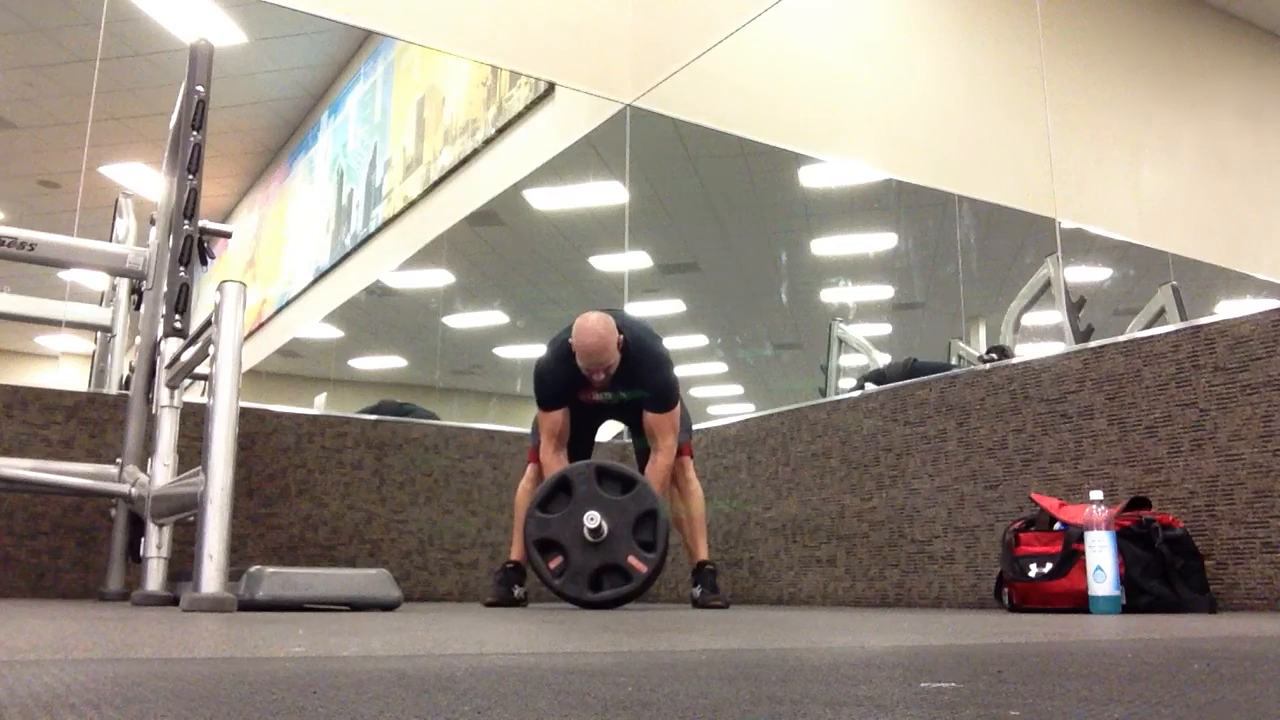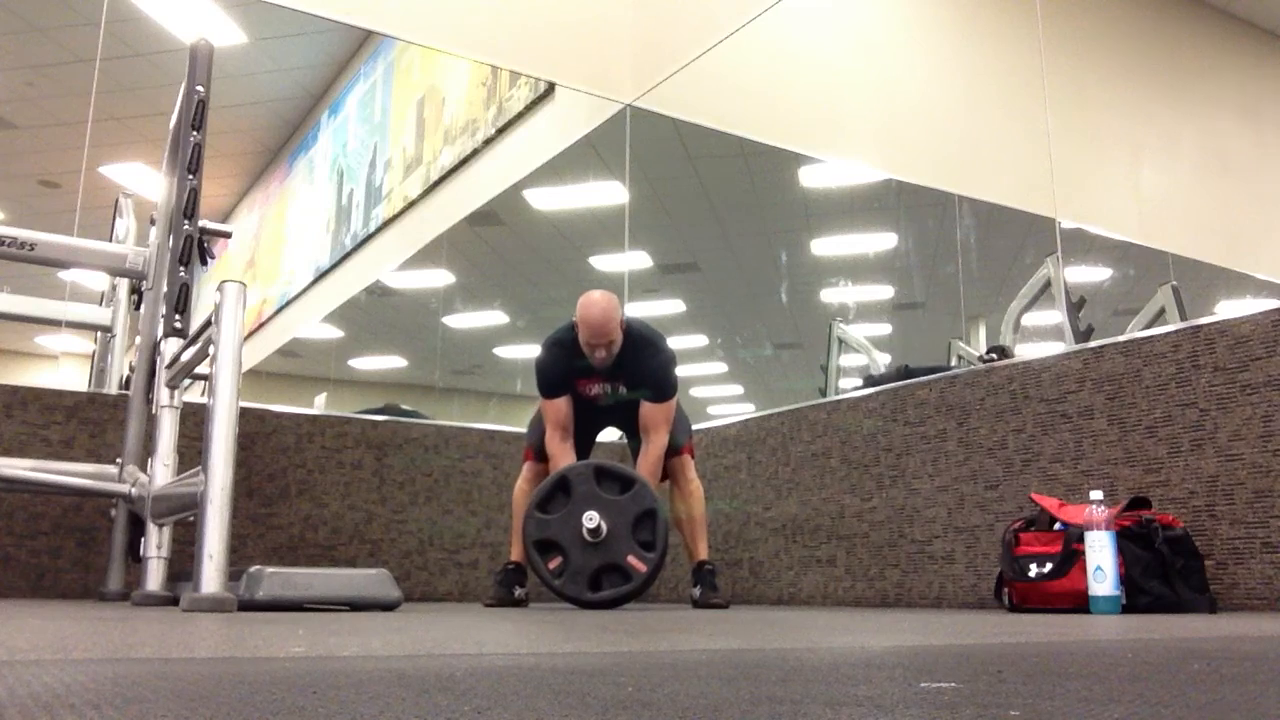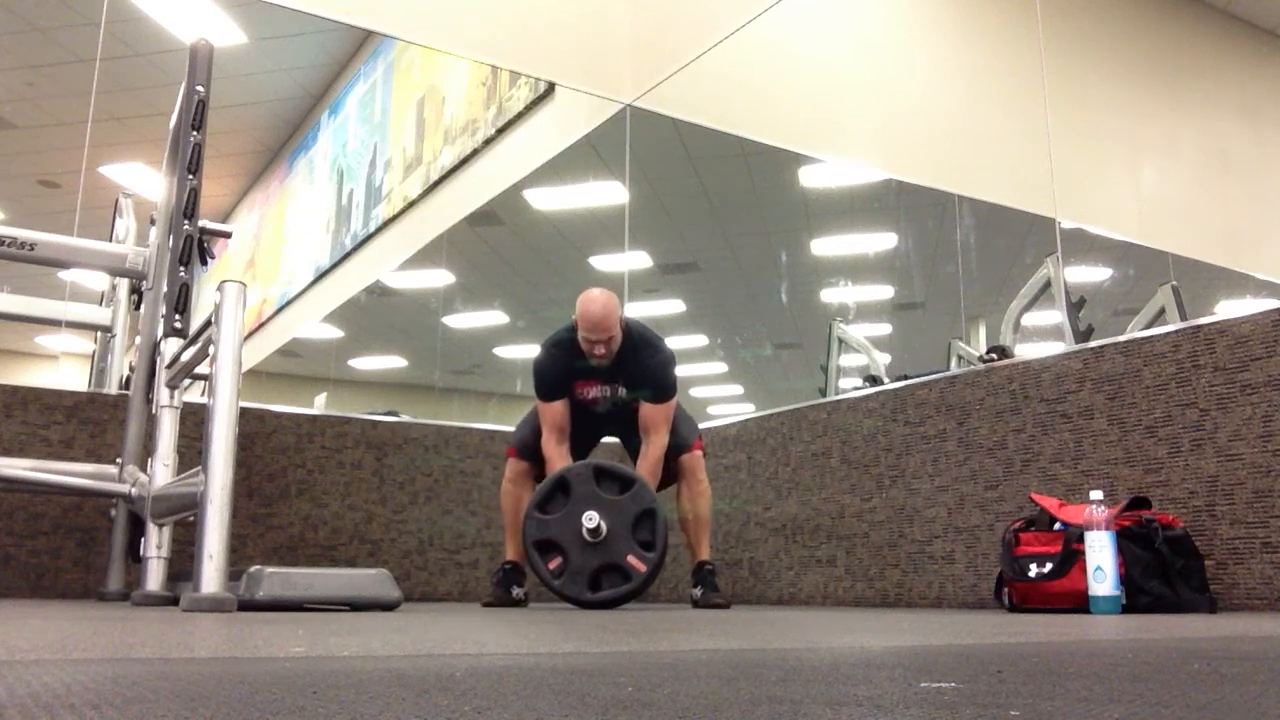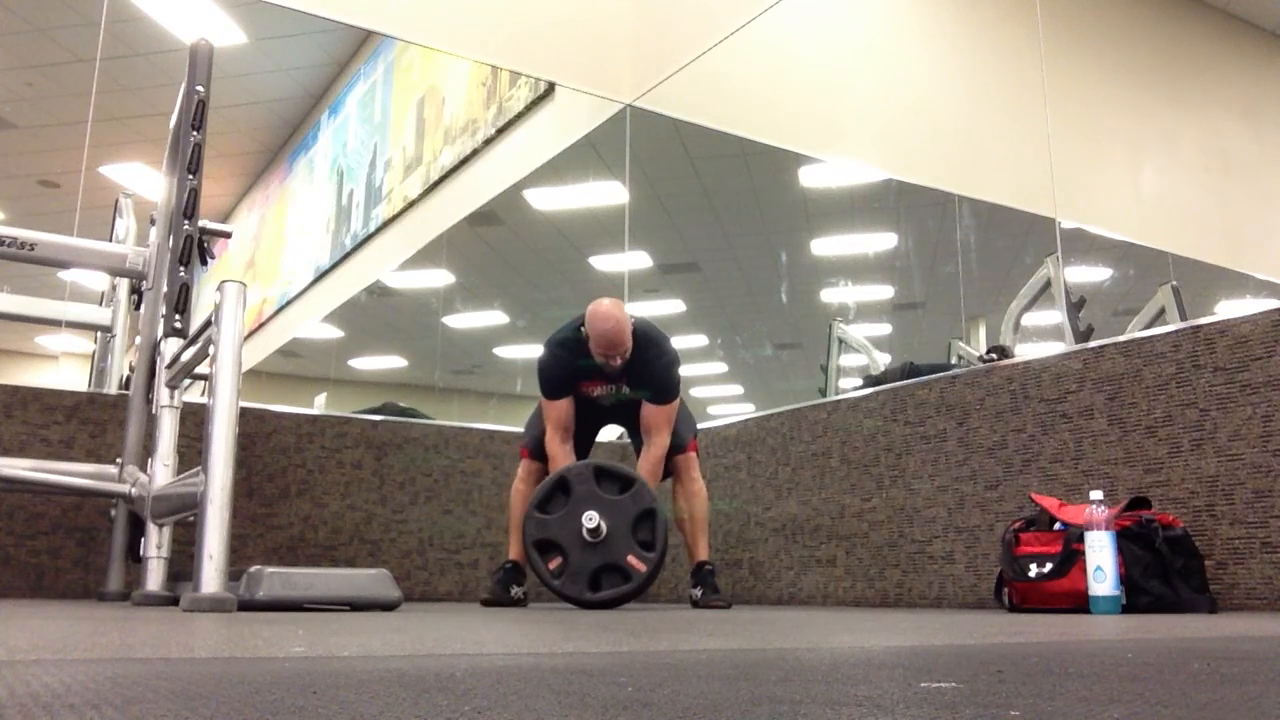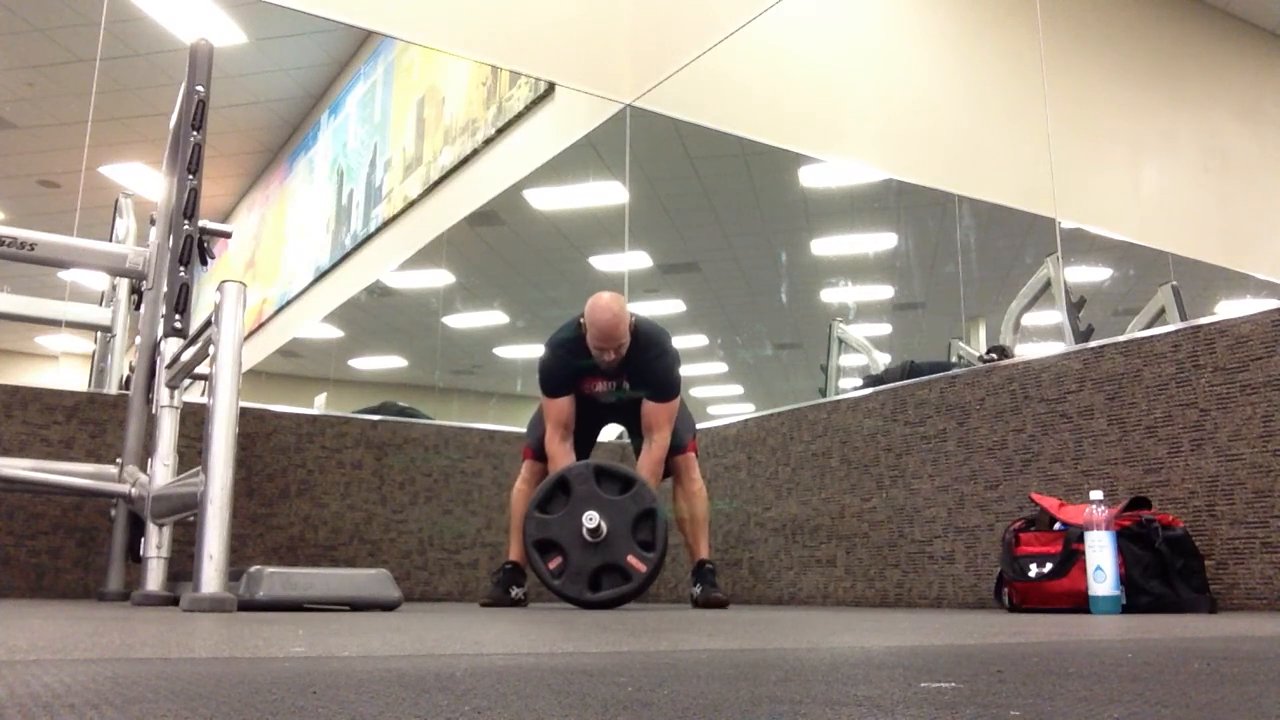
dt=0.5s
person 1, frame 1
left shoulder: (652, 359)
right shoulder: (551, 366)
left elbow: (663, 448)
right elbow: (553, 449)
left hip: (641, 394)
right hip: (578, 398)
left knee: (681, 464)
right knee: (537, 467)
left ankle: (704, 576)
right ankle: (512, 575)
person 1, frame 2
left shoulder: (654, 352)
right shoulder: (555, 353)
left elbow: (654, 439)
right elbow: (560, 438)
left hip: (642, 402)
right hip: (577, 402)
left knee: (680, 463)
right knee: (534, 467)
left ankle: (704, 576)
right ankle: (513, 575)
person 1, frame 3
left shoulder: (653, 353)
right shoulder: (553, 356)
left elbow: (654, 439)
right elbow: (555, 440)
left hip: (640, 411)
right hip: (576, 411)
left knee: (692, 461)
right knee: (519, 464)
left ankle: (704, 576)
right ankle: (511, 576)
person 1, frame 4
left shoulder: (658, 352)
right shoulder: (558, 352)
left elbow: (656, 441)
right elbow: (559, 437)
left hip: (645, 401)
right hip: (578, 401)
left knee: (685, 461)
right knee: (531, 464)
left ankle: (703, 576)
right ankle: (511, 575)
person 1, frame 5
left shoulder: (658, 349)
right shoulder: (560, 349)
left elbow: (656, 438)
right elbow: (559, 436)
left hip: (645, 400)
right hip: (579, 400)
left knee: (685, 461)
right knee: (533, 466)
left ankle: (703, 575)
right ankle: (512, 575)
